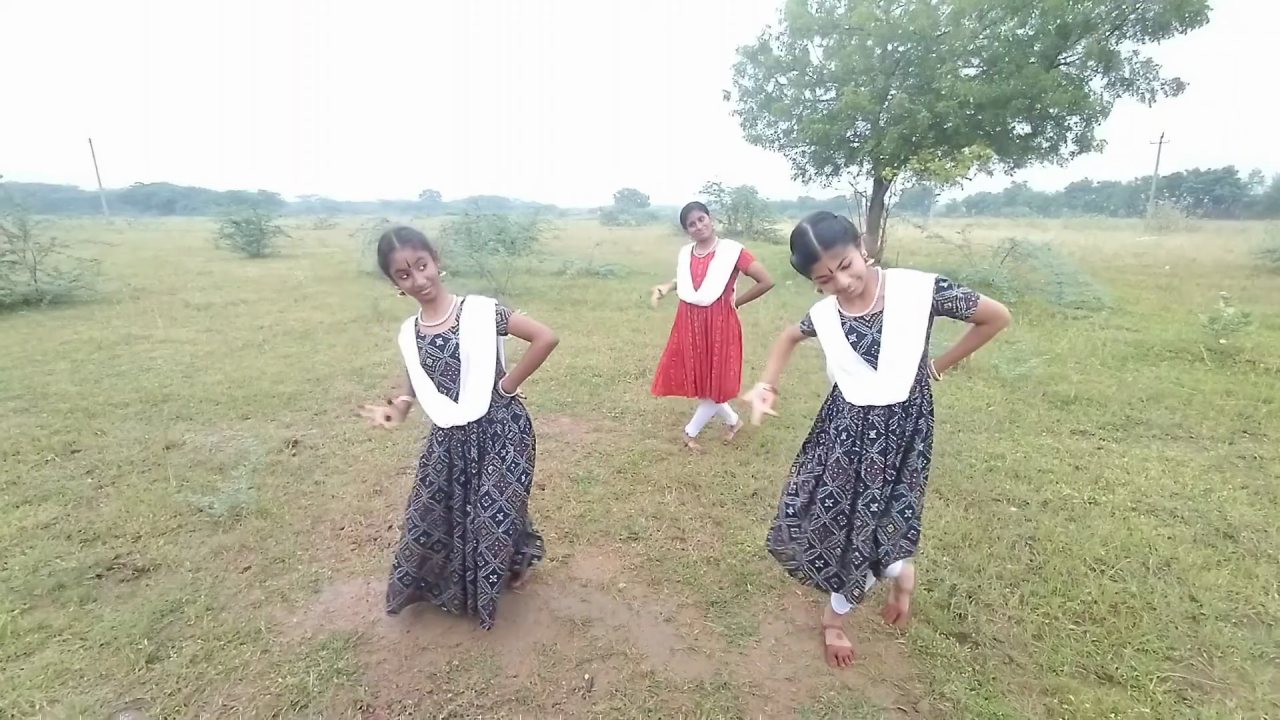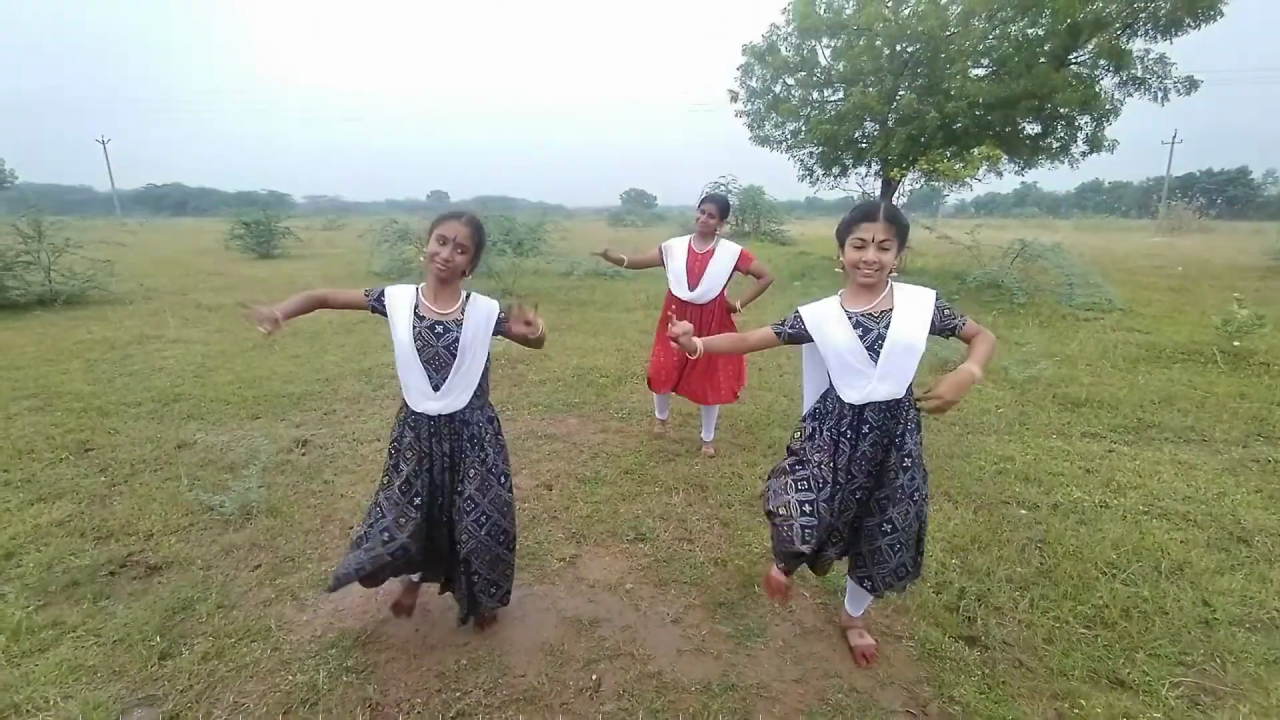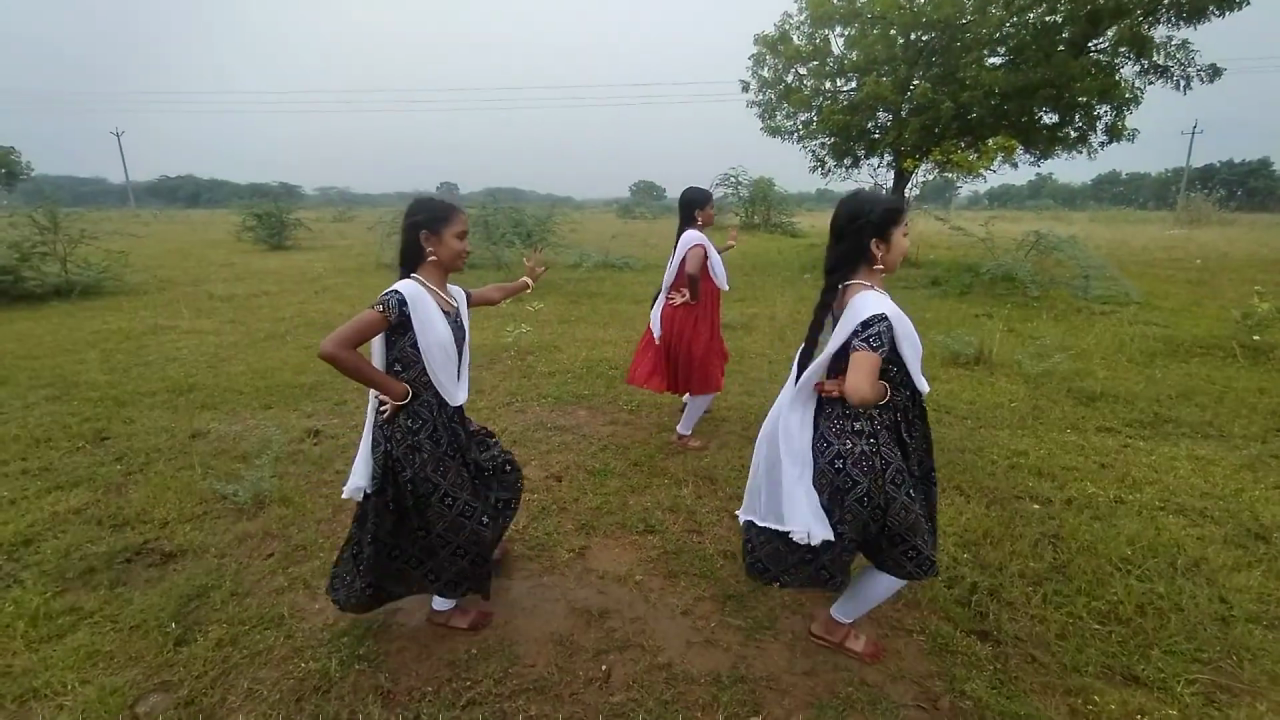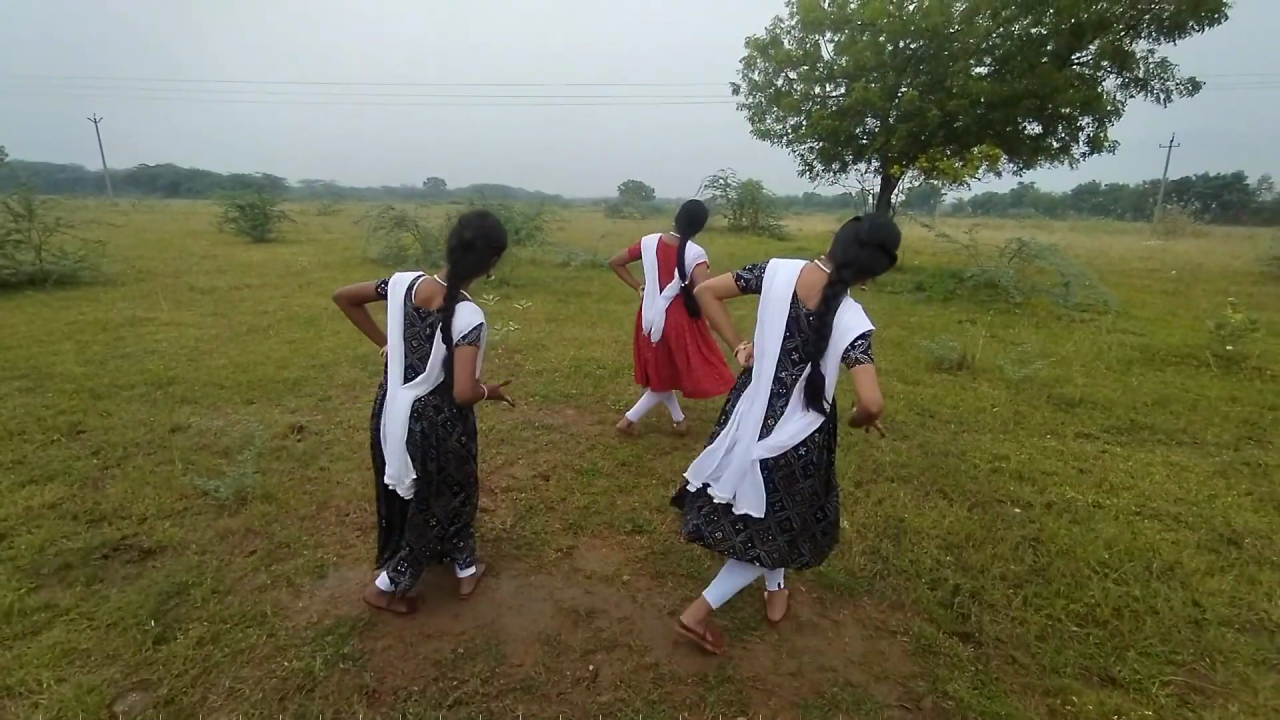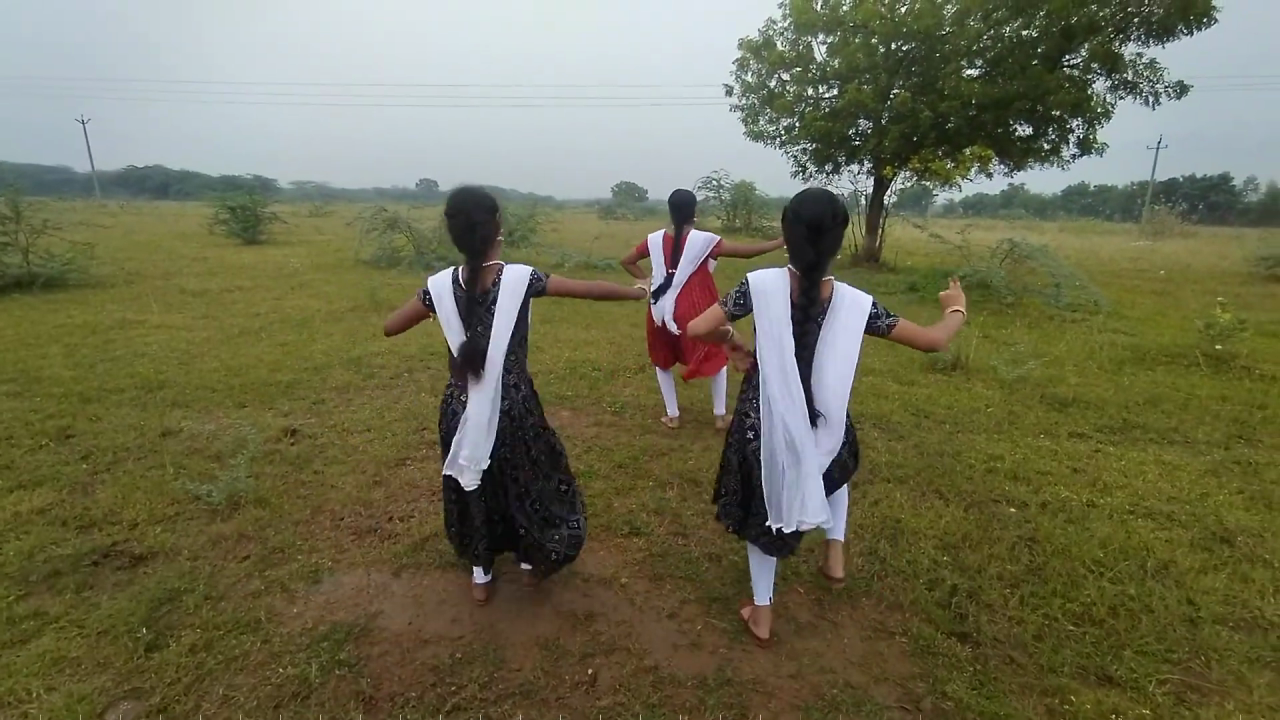
dt=1s
person 1, frame 1
left shoulder: (921, 289)
right shoulder: (822, 316)
left elbow: (995, 315)
right elbow: (786, 338)
left wrist: (938, 366)
right wrist: (766, 386)
left hip: (902, 429)
right hip: (844, 426)
left knee: (874, 525)
right knee: (817, 518)
left ankle: (835, 614)
right ankle: (899, 573)
person 1, frame 2
left shoulder: (921, 303)
right shoulder: (817, 315)
left elbow: (982, 336)
right elbow: (749, 340)
left wrist: (968, 374)
right wrist: (696, 343)
left hip: (895, 438)
right hip: (834, 431)
left knee: (884, 541)
right knee: (799, 523)
left ankle: (853, 616)
right ankle: (784, 562)
person 1, frame 3
left shoulder: (841, 293)
right shoulder: (876, 312)
right elbow: (859, 393)
right wrist: (884, 390)
left hip: (828, 439)
right hip: (863, 451)
right knee: (906, 551)
right ankle: (834, 625)
person 1, frame 4
left shoulder: (779, 271)
right shoulder: (852, 322)
left elbow: (707, 291)
right elbow: (872, 403)
left wrist: (739, 347)
right wrist: (860, 419)
left hip: (751, 409)
right hip: (797, 432)
left knee: (766, 511)
right knee: (782, 523)
left ankle: (775, 593)
right ankle: (701, 608)
person 1, frame 5
left shoulder: (761, 284)
right shoulder: (853, 302)
left elbow: (697, 329)
right elbow: (931, 340)
left wrist: (735, 345)
right wrist: (956, 308)
left hip: (762, 422)
right hip: (822, 424)
left knee: (758, 507)
right knee: (834, 471)
left ankle: (761, 611)
right ankle: (835, 552)
person 2, frame 1
left shoulder: (482, 311)
right shoulder: (409, 334)
left elbow: (546, 338)
left wrist: (507, 385)
right wrist: (396, 409)
left hip: (499, 430)
right hip: (449, 438)
left knee: (496, 519)
right knee: (431, 520)
left ankle: (485, 597)
right ankle: (456, 592)
person 2, frame 2
left shoulder: (485, 311)
right shoulder: (396, 298)
left elbow: (533, 338)
right elbow: (324, 297)
left wrist: (534, 333)
right wrist: (280, 312)
left hip: (471, 429)
right hip: (418, 429)
left knee: (482, 524)
right knee: (403, 517)
left ankle: (482, 598)
right ankle: (414, 576)
person 2, frame 3
left shoulder: (451, 296)
right shoulder: (404, 297)
left elbow: (490, 295)
right elbow: (332, 349)
left wrist: (527, 281)
right wrist: (394, 388)
left hip: (446, 421)
right hip: (414, 428)
left knee: (499, 473)
right knee: (462, 515)
left ankle: (481, 550)
right ankle: (444, 606)
person 2, frame 4
left shoulder: (404, 284)
right shoulder: (469, 318)
left elbow: (343, 297)
right elbow: (463, 393)
right wrist: (491, 391)
left hip: (394, 410)
right hip: (436, 420)
left knee: (408, 494)
right knee: (444, 496)
left ankle: (464, 569)
right ankle: (385, 586)
person 2, frame 5
left shoulder: (441, 283)
right shoulder: (519, 278)
left elbow: (390, 327)
right elbow: (591, 290)
left wrist: (428, 306)
right wrist: (640, 290)
left hip: (461, 404)
right hip: (510, 400)
left knee: (472, 488)
right knee: (534, 478)
left ankle: (481, 578)
right ankle: (534, 563)
person 3, frame 1
left shoulder: (733, 251)
right shoulder: (685, 253)
left elbow: (767, 281)
left wrist: (737, 300)
right wrist: (665, 288)
left hip: (719, 323)
right hip: (688, 323)
left knee: (716, 382)
right knee: (692, 378)
left ankle: (691, 431)
right ankle: (732, 419)
person 3, frame 2
left shoulder: (731, 252)
right shoulder: (675, 247)
left elbow: (766, 277)
right elbow: (636, 261)
left wrist: (740, 304)
right wrist: (612, 256)
left hip: (711, 324)
right hip: (676, 319)
left knee: (711, 383)
right knee: (661, 375)
left ankle: (707, 438)
right ankle: (662, 415)
person 3, frame 3
left shoulder: (691, 238)
right shoulder: (697, 240)
right elbow: (691, 272)
left wrist: (726, 247)
right wrist: (694, 296)
left hip: (686, 318)
right hip: (690, 319)
left knee: (705, 371)
right knee: (707, 378)
left ankle: (690, 401)
right ankle: (683, 434)
person 3, frame 4
left shoulder: (649, 242)
right shoulder: (695, 254)
left elbow: (616, 263)
left wrist: (638, 287)
left hip: (650, 318)
right hip: (679, 320)
left knee: (659, 371)
right knee: (686, 372)
left ankle: (678, 419)
right ankle: (631, 417)
person 3, frame 5
left shoulder: (655, 239)
right shoulder: (704, 241)
left elbow: (626, 261)
right elbow: (746, 251)
left wrist: (650, 281)
right wrist: (782, 243)
left hip: (663, 309)
right hip: (695, 309)
left knee: (663, 360)
right knee: (713, 359)
left ankle: (672, 415)
right ankle: (720, 414)
